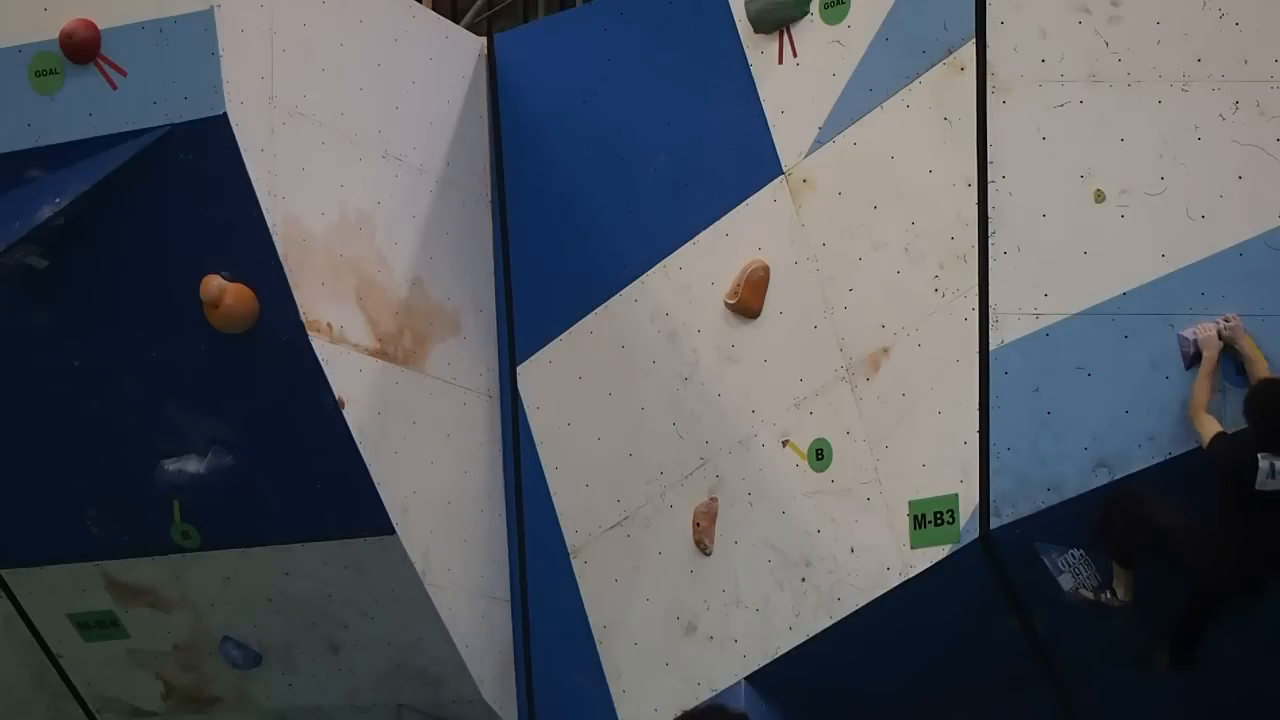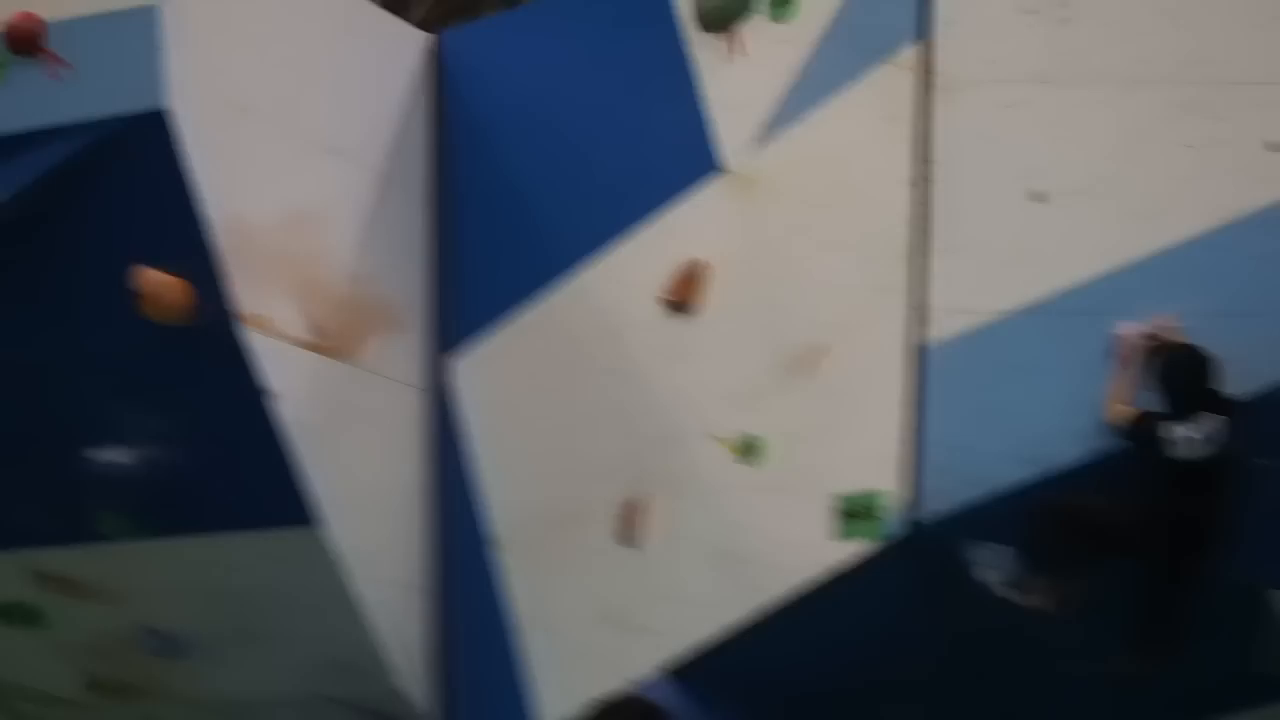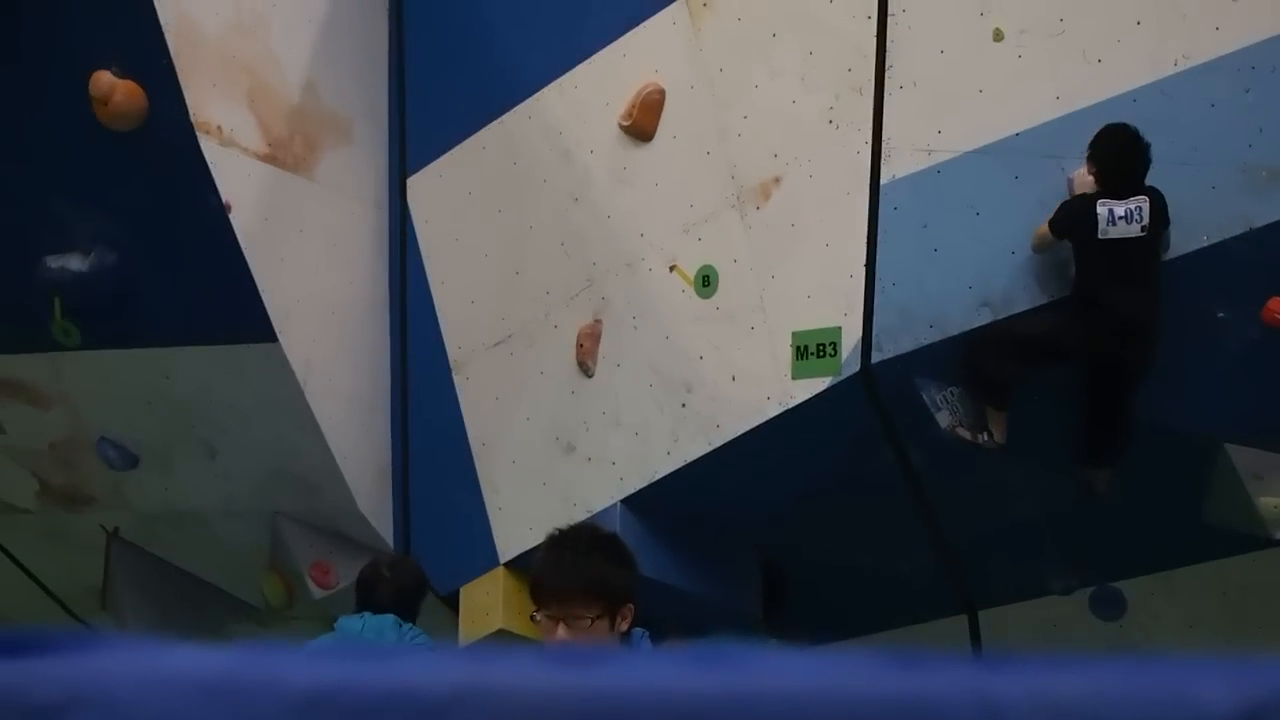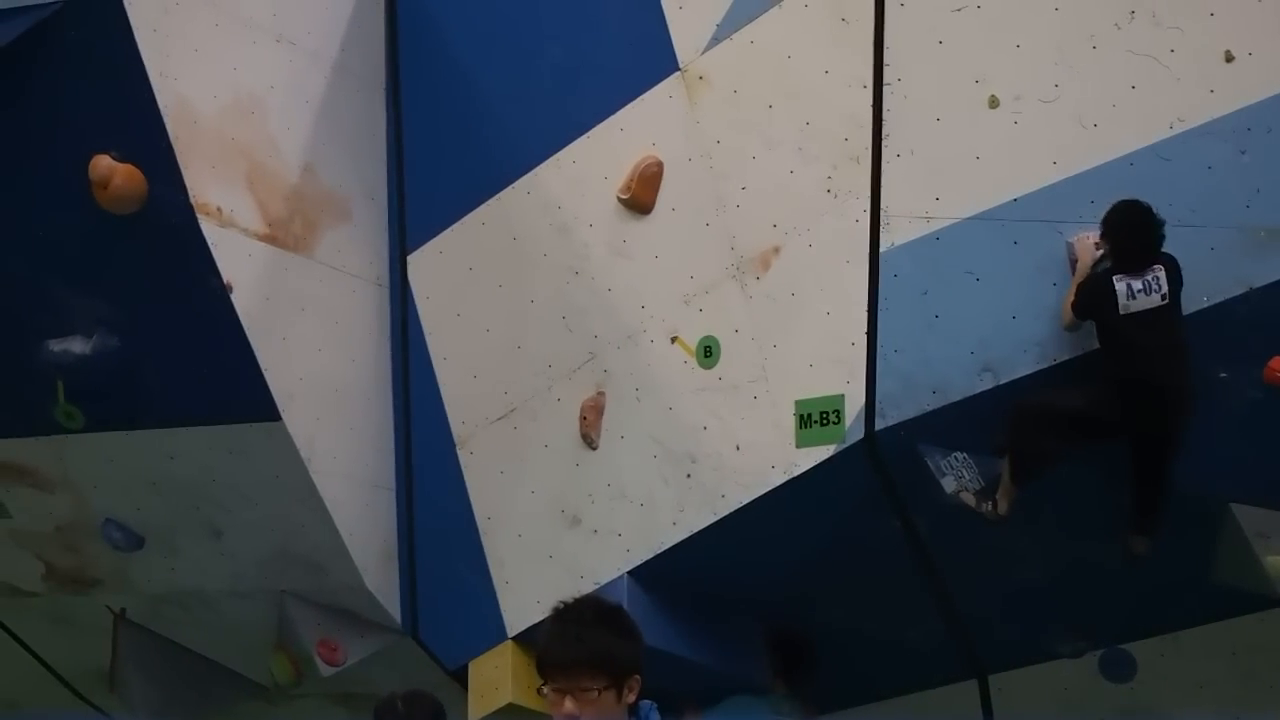
dt=0.7s
person 1, frame 1
left shoulder: (1236, 455)
left elbow: (1197, 411)
left wrist: (1210, 353)
right wrist: (1242, 342)
left hip: (1216, 561)
left knee: (1127, 504)
right knee: (1205, 601)
left ankle: (1121, 591)
right ankle: (1177, 656)
person 1, frame 2
left shoulder: (1153, 429)
right shoulder: (1224, 412)
left elbow: (1115, 411)
right elbow: (1205, 380)
left wrist: (1129, 361)
right wrist: (1173, 344)
left hip: (1158, 532)
right hip: (1203, 536)
right knee: (1170, 591)
right ankle: (1153, 651)
person 1, frame 3
left shoulder: (1082, 209)
right shoulder: (1155, 202)
left elbow: (1039, 242)
left hip: (1087, 328)
right hip: (1138, 337)
left knee: (991, 344)
right knee: (1111, 404)
left ankle: (995, 431)
right ankle: (1100, 469)
person 1, frame 4
left shoulder: (1100, 285)
right shoulder: (1170, 268)
left elbow: (1070, 321)
left wrist: (1083, 266)
right wrist: (1105, 263)
left hip: (1120, 401)
right hip: (1173, 404)
left knee: (1030, 417)
right knee: (1152, 471)
left ankle: (1002, 502)
right ankle: (1141, 536)
